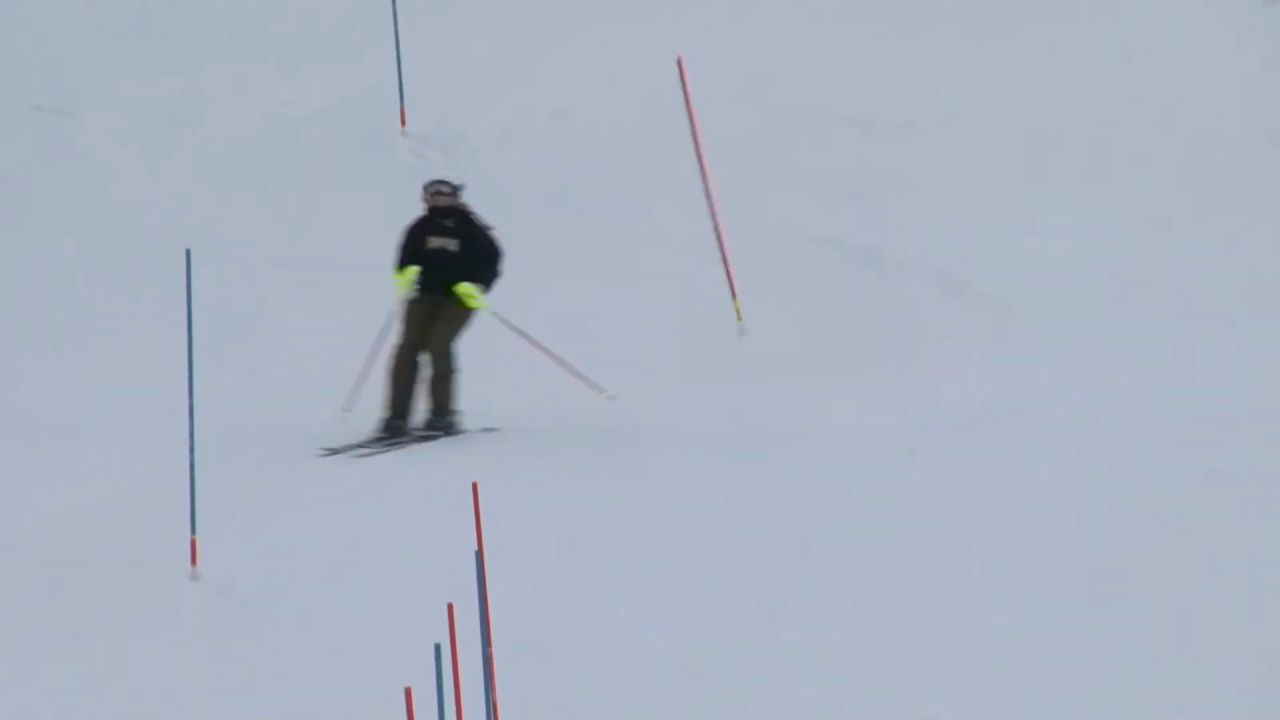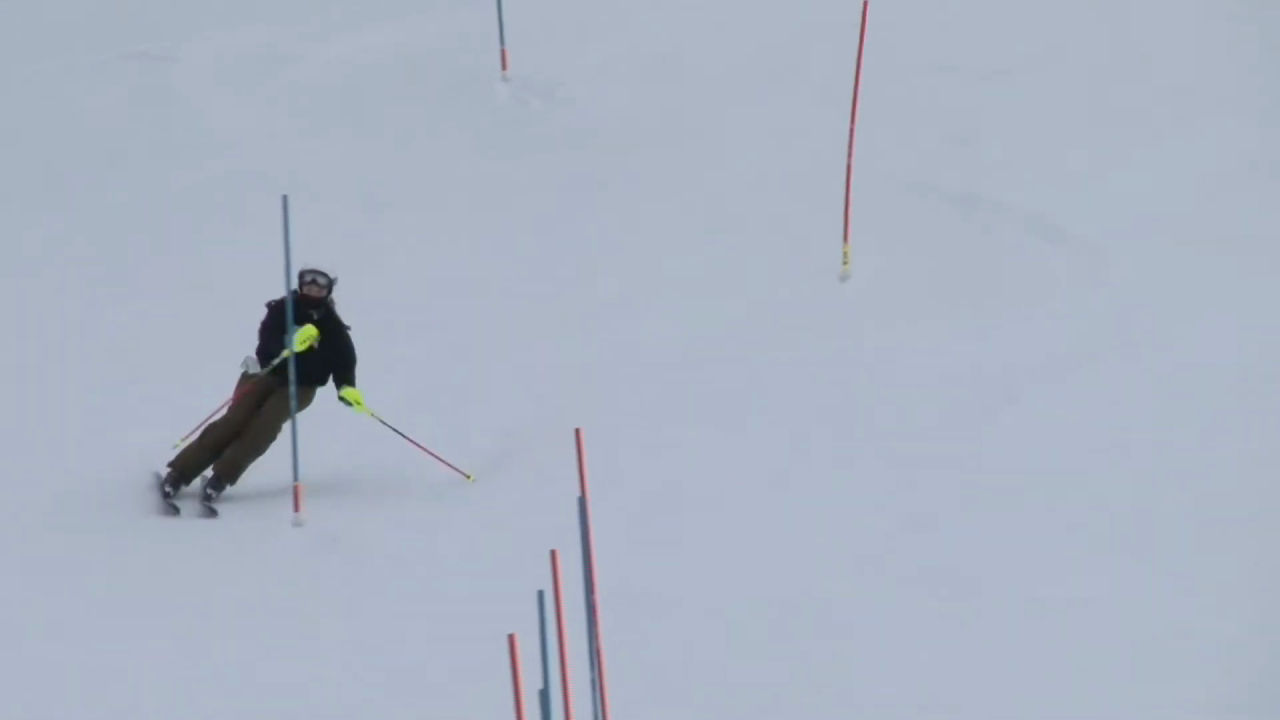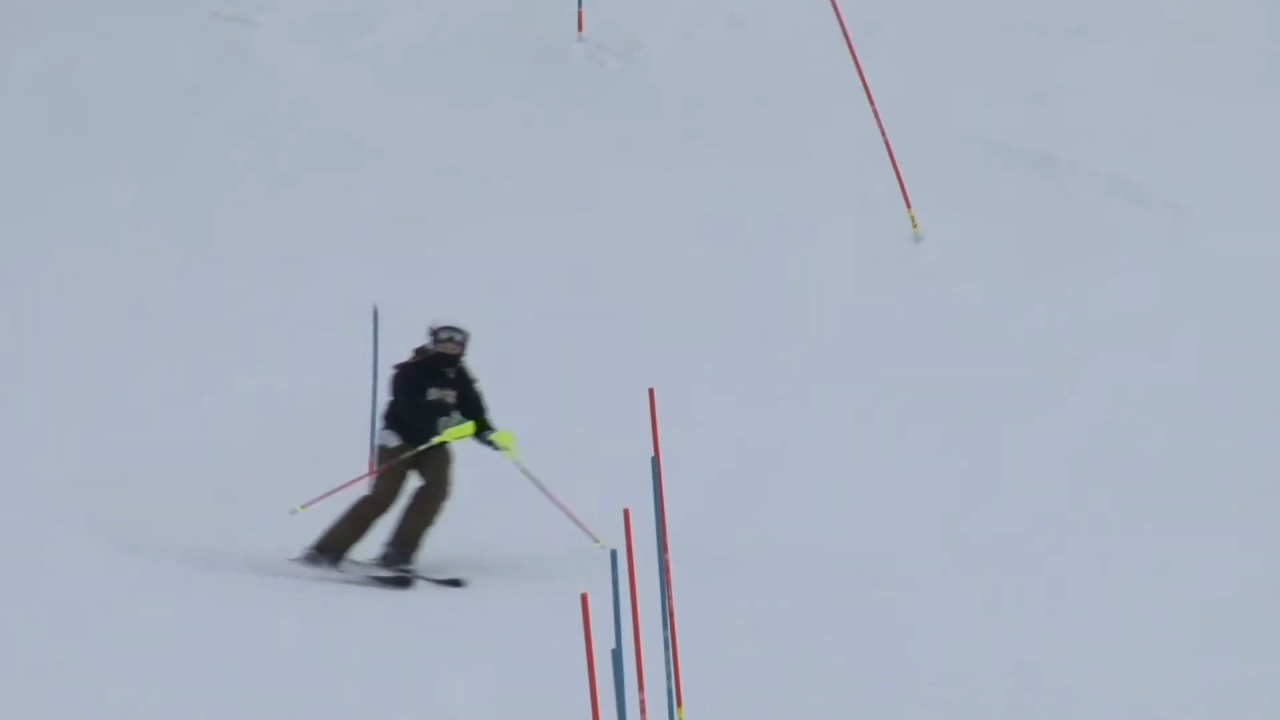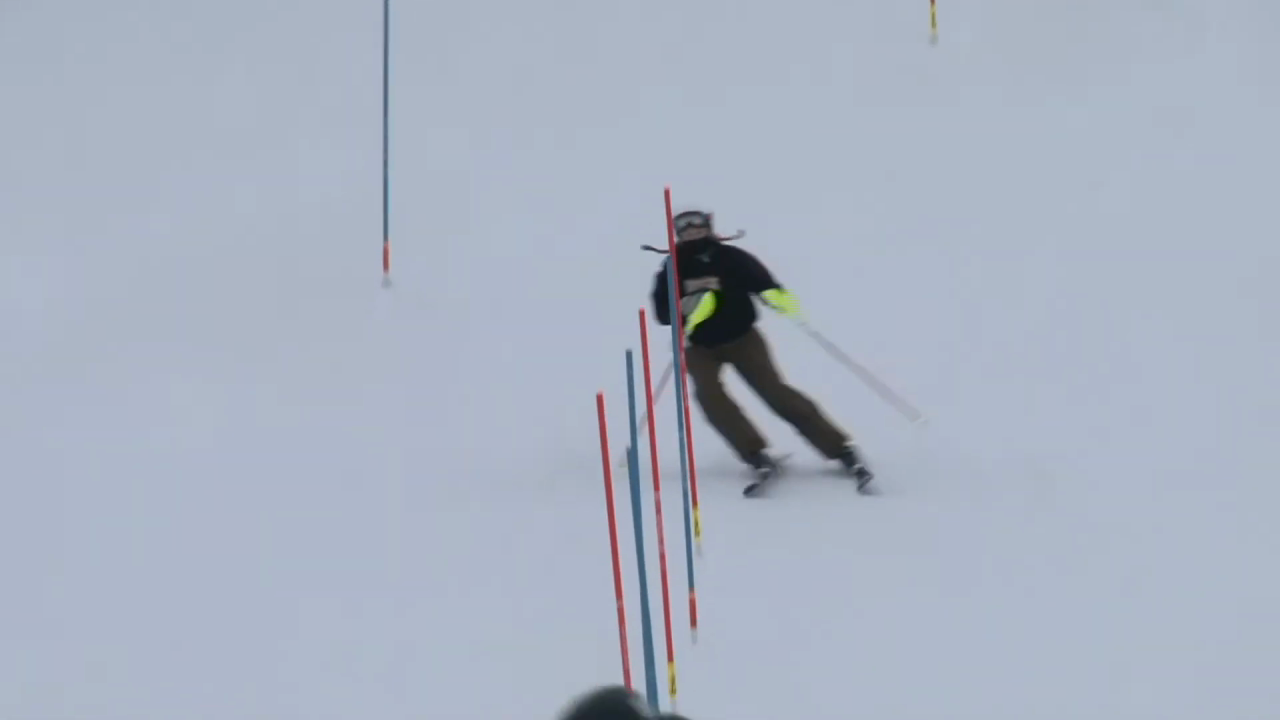
dt=0.5s
person 1, frame 1
left shoulder: (471, 229)
right shoulder: (421, 228)
left elbow: (490, 261)
right elbow: (407, 261)
left wrist: (477, 287)
right wrist: (407, 275)
left hip: (460, 297)
right hip: (425, 295)
left knee: (438, 343)
right knee: (408, 347)
left ankle: (442, 415)
right ankle: (397, 417)
person 1, frame 2
left shoulder: (332, 326)
right shoulder: (283, 310)
left elbow: (343, 363)
right elbow: (268, 337)
left wrist: (346, 388)
right wrist: (291, 339)
left hip: (301, 387)
right hip: (267, 374)
left knee: (267, 424)
right knee: (234, 422)
left ankle: (220, 479)
right ankle: (178, 474)
person 1, frame 3
left shoulder: (461, 380)
right shoulder: (412, 373)
left elbow: (475, 416)
right elbow: (410, 410)
left wrist: (490, 435)
right wrist: (441, 423)
left hip: (434, 446)
right hip: (399, 440)
left knee: (438, 486)
right knee: (382, 497)
left ankle: (398, 553)
right ankle: (326, 551)
person 1, frame 4
left shoulder: (730, 259)
right shoulder: (670, 271)
left elbow: (758, 278)
right elbow: (662, 312)
left wrist: (776, 295)
right wrist: (685, 307)
left hip: (740, 337)
right hip: (699, 345)
left knee: (775, 391)
right knee: (706, 390)
left ankle: (840, 447)
right ankle: (757, 454)
